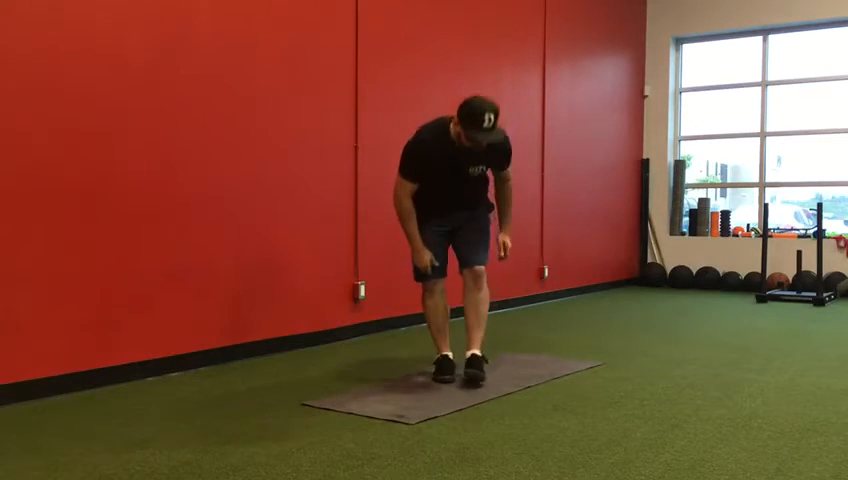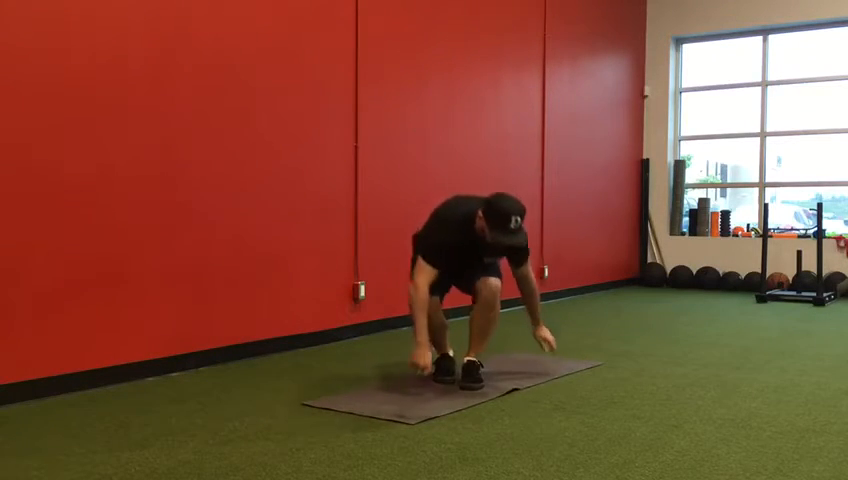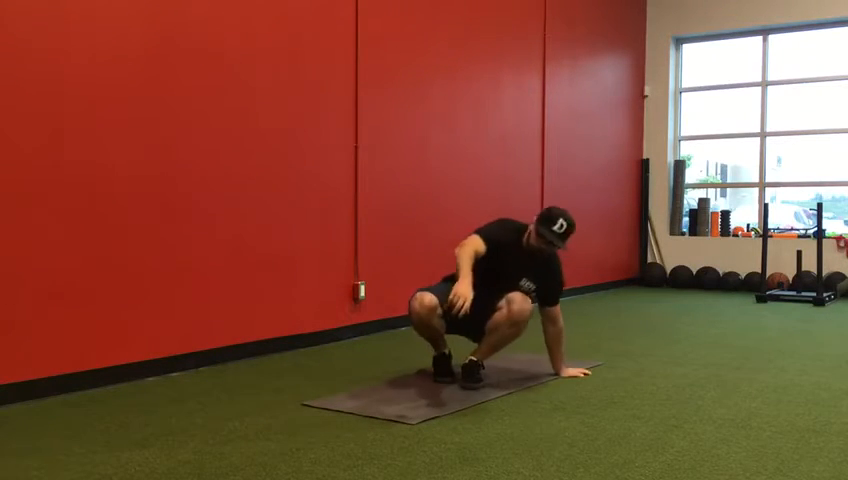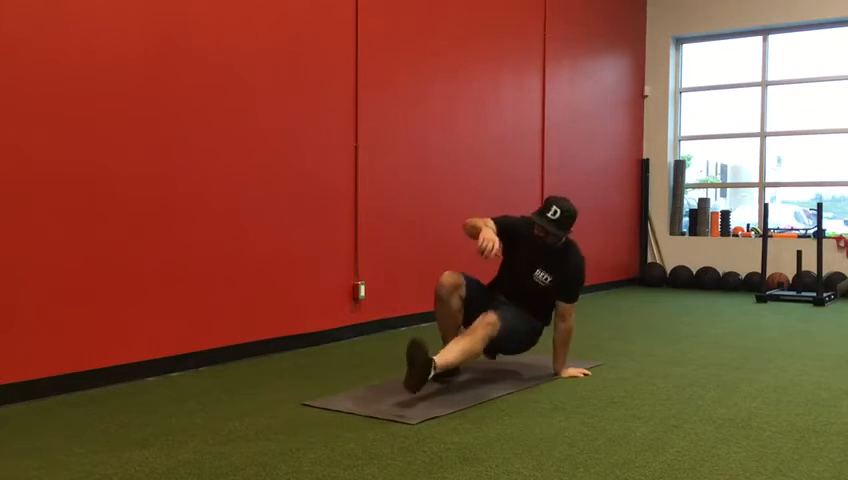
dt=0.5s
person 1, frame 1
left shoulder: (498, 143)
right shoulder: (425, 141)
left elbow: (503, 182)
right elbow: (402, 195)
left wrist: (504, 229)
right wrist: (418, 247)
left hip: (473, 210)
right hip: (430, 213)
left knee: (476, 274)
right knee: (432, 282)
left ankle: (474, 354)
right ankle: (444, 356)
person 1, frame 2
left shoulder: (510, 236)
right shoulder: (448, 223)
left elbow: (525, 277)
right elbow: (419, 284)
left wrist: (538, 325)
right wrist: (421, 344)
left hip: (477, 260)
right hip: (436, 263)
left knee: (491, 289)
right knee: (428, 303)
left ankle: (471, 361)
right ankle: (444, 355)
person 1, frame 3
left shoulder: (550, 267)
right shoulder: (504, 231)
left elbow: (552, 319)
right elbow: (465, 248)
left wrist: (560, 368)
right wrist: (465, 281)
left hip: (493, 315)
left knee: (520, 306)
right knee: (421, 304)
left ankle: (475, 362)
right ankle: (442, 355)
person 1, frame 4
left shoulder: (571, 263)
right shoulder: (521, 227)
left elbow: (564, 318)
right elbow: (472, 224)
left wrist: (560, 367)
right wrist: (486, 230)
left hip: (525, 321)
right hip: (493, 299)
left knee: (488, 323)
right knee: (449, 281)
left ankle: (430, 367)
right ankle: (449, 359)
